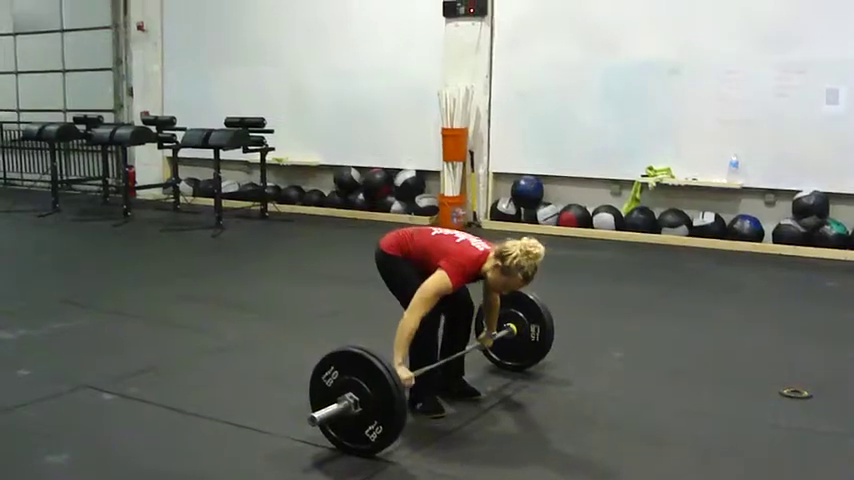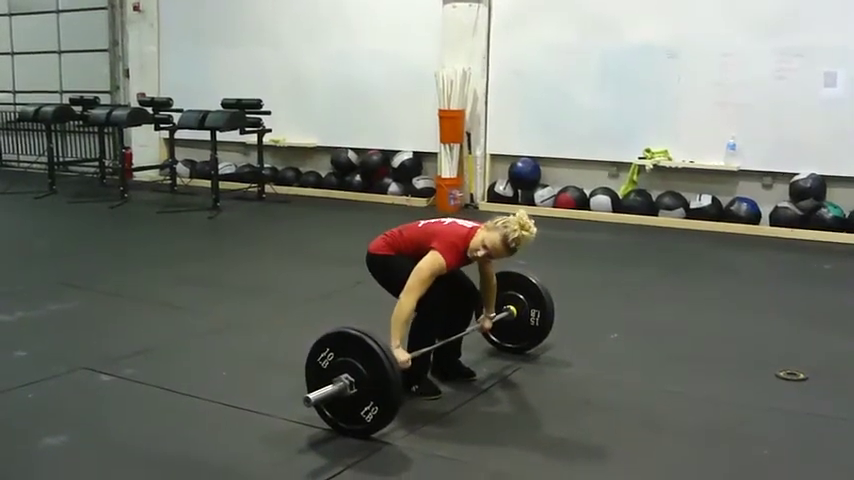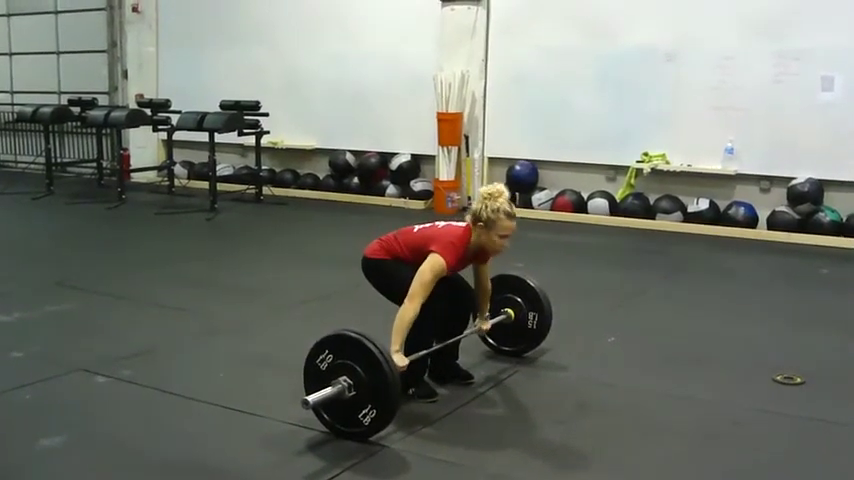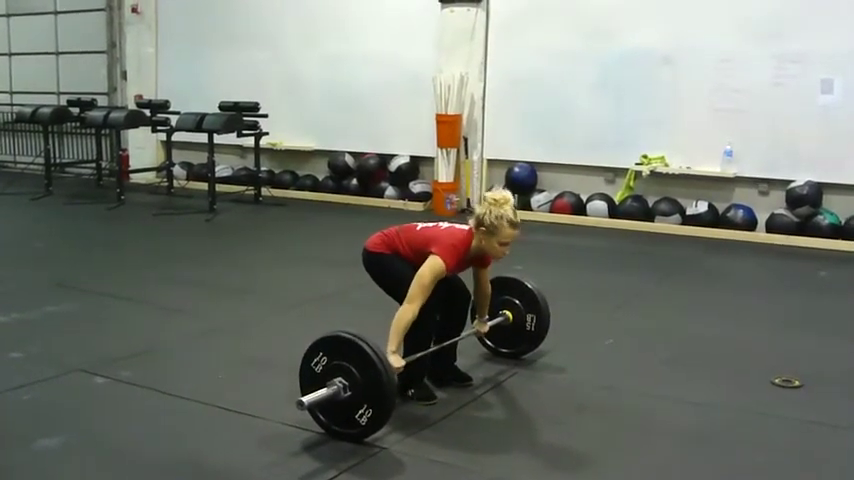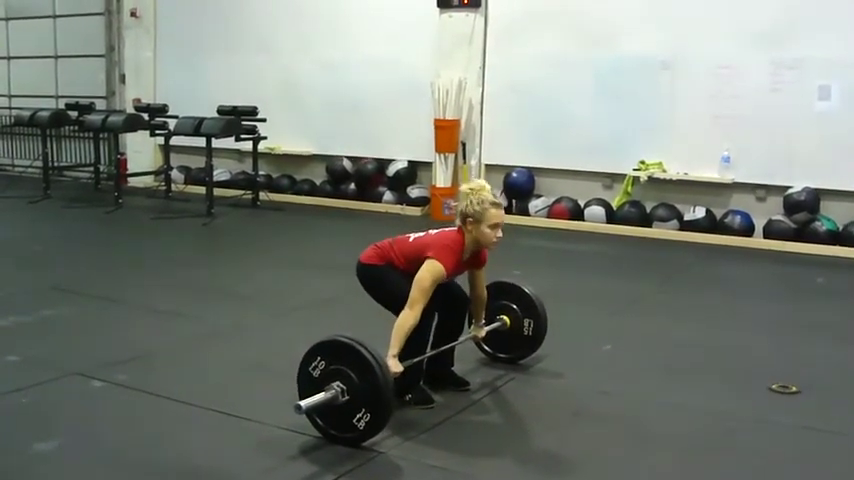
dt=1s
person 1, frame 1
left shoulder: (495, 259)
right shoulder: (461, 266)
left elbow: (491, 298)
right elbow: (412, 315)
left wrist: (489, 333)
right wrist: (399, 366)
left hip: (420, 254)
right hip: (394, 254)
left knee: (463, 309)
right knee: (429, 315)
left ankle: (450, 381)
right ankle: (420, 395)
person 1, frame 2
left shoulder: (487, 241)
right shoulder: (453, 245)
left elbow: (488, 281)
right elbow: (408, 297)
left wrist: (488, 315)
right wrist: (396, 348)
left hip: (414, 255)
right hip: (384, 255)
left knee: (467, 296)
right knee: (435, 302)
left ankle: (446, 363)
right ankle: (412, 376)
person 1, frame 3
left shoulder: (479, 242)
right shoulder: (450, 246)
left elbow: (483, 285)
right elbow: (411, 302)
left wrist: (483, 317)
right wrist: (396, 353)
left hip: (411, 260)
right hip: (380, 260)
left knee: (463, 297)
right knee: (432, 305)
left ankle: (443, 365)
right ankle: (409, 378)
person 1, frame 4
left shoulder: (480, 245)
right shoulder: (451, 249)
left elbow: (483, 288)
right elbow: (411, 304)
left wrist: (482, 319)
right wrist: (392, 353)
left hip: (411, 254)
right hip: (381, 253)
left knee: (459, 297)
right knee: (427, 304)
left ankle: (441, 367)
right ankle: (410, 380)
person 1, frame 5
left shoulder: (476, 249)
right shoulder: (445, 252)
left elbow: (478, 292)
right elbow: (412, 309)
left wrist: (479, 324)
right wrist: (392, 358)
left hip: (406, 267)
right hip: (375, 266)
left knee: (458, 302)
right knee: (424, 312)
left ankle: (438, 372)
right ankle: (406, 385)
